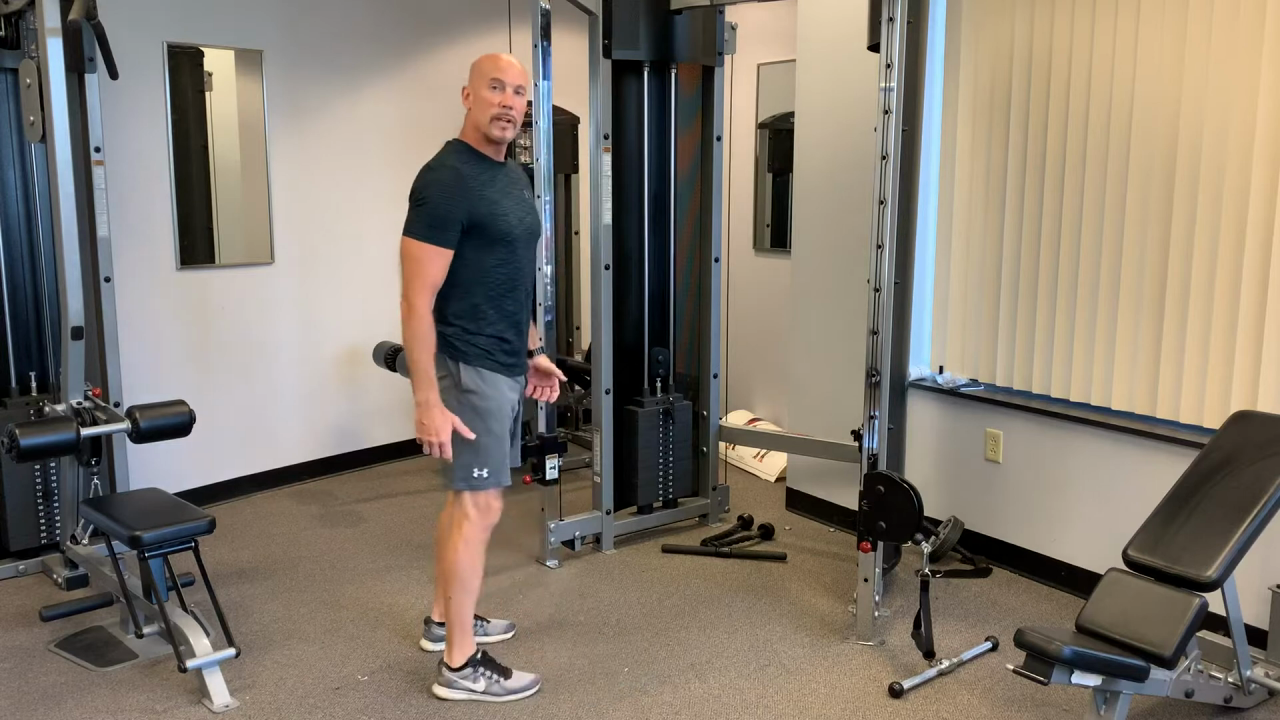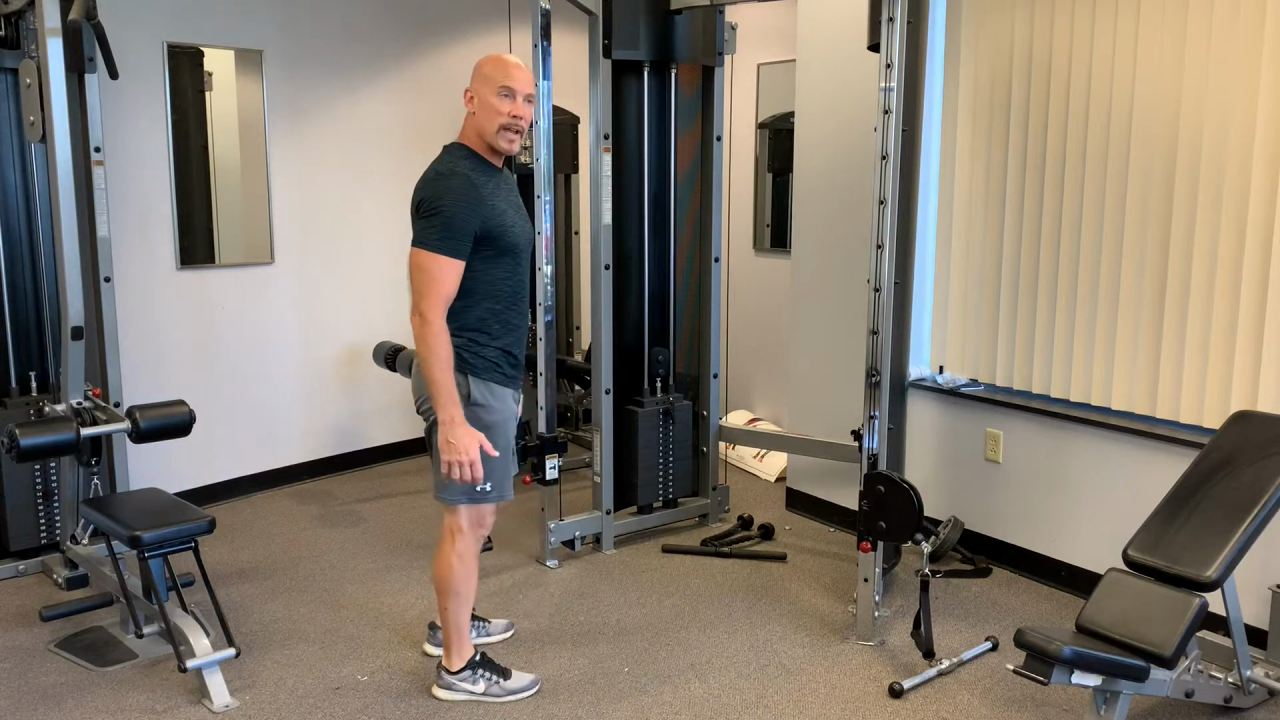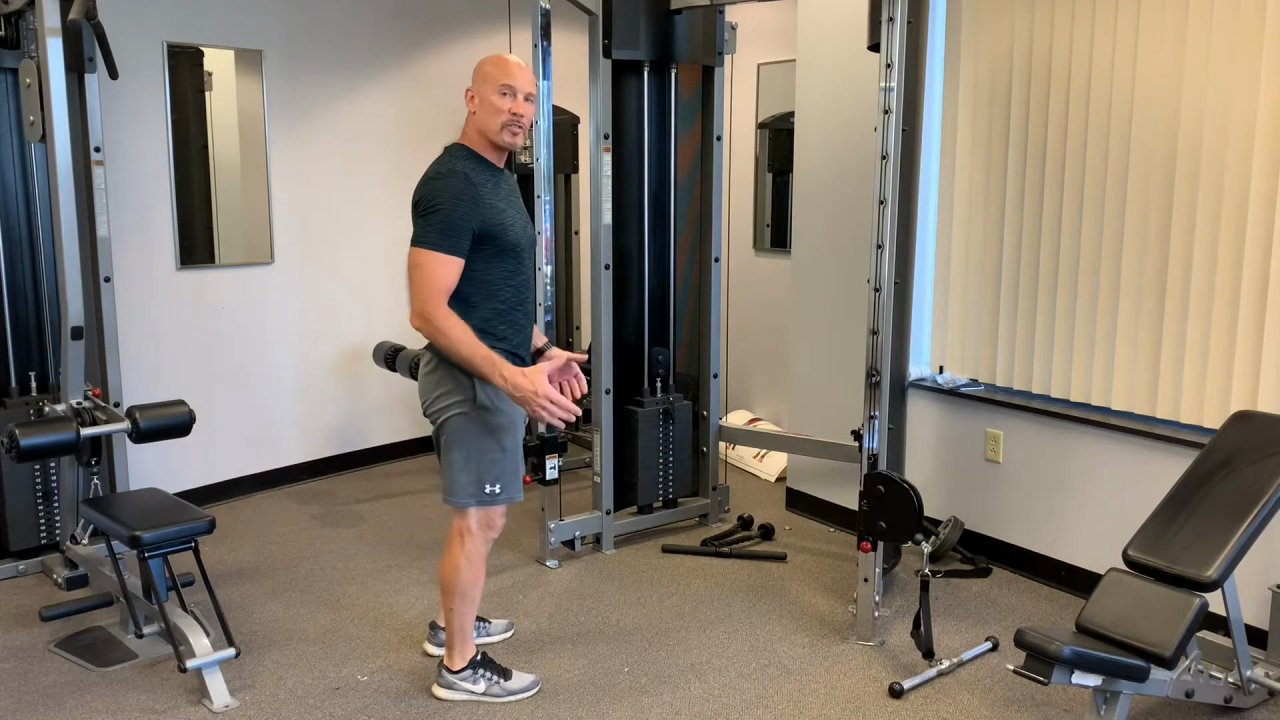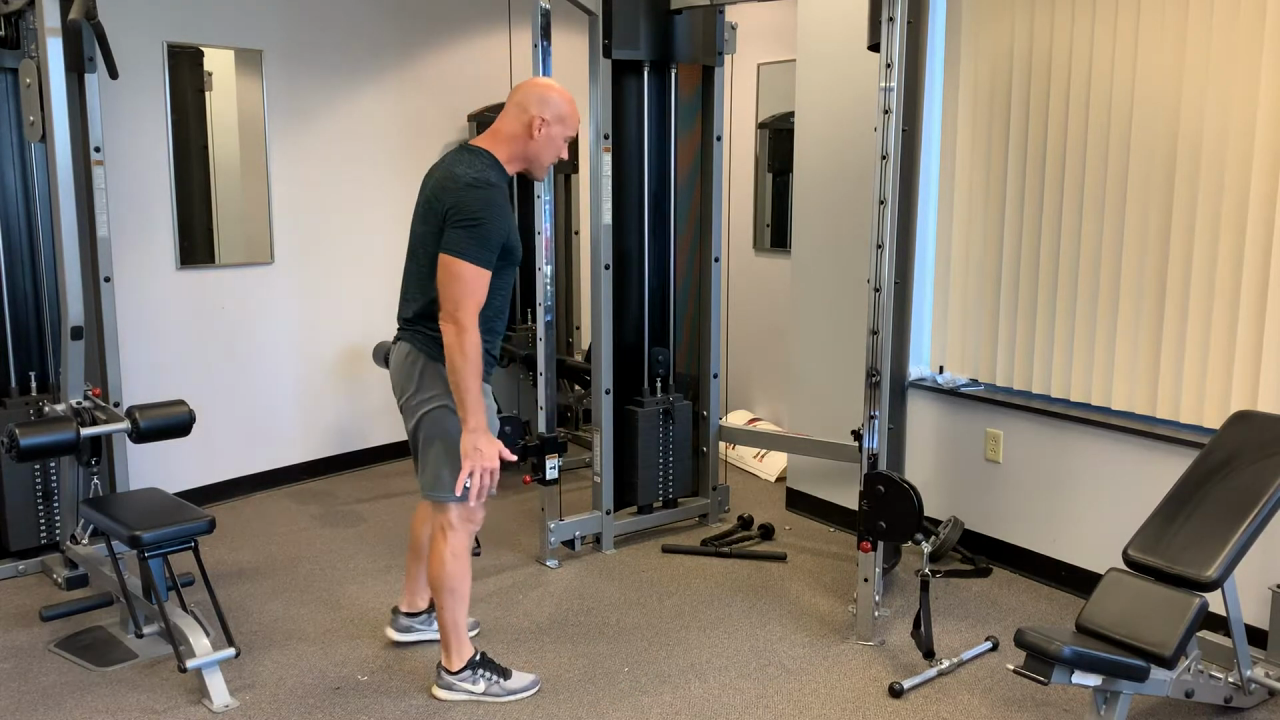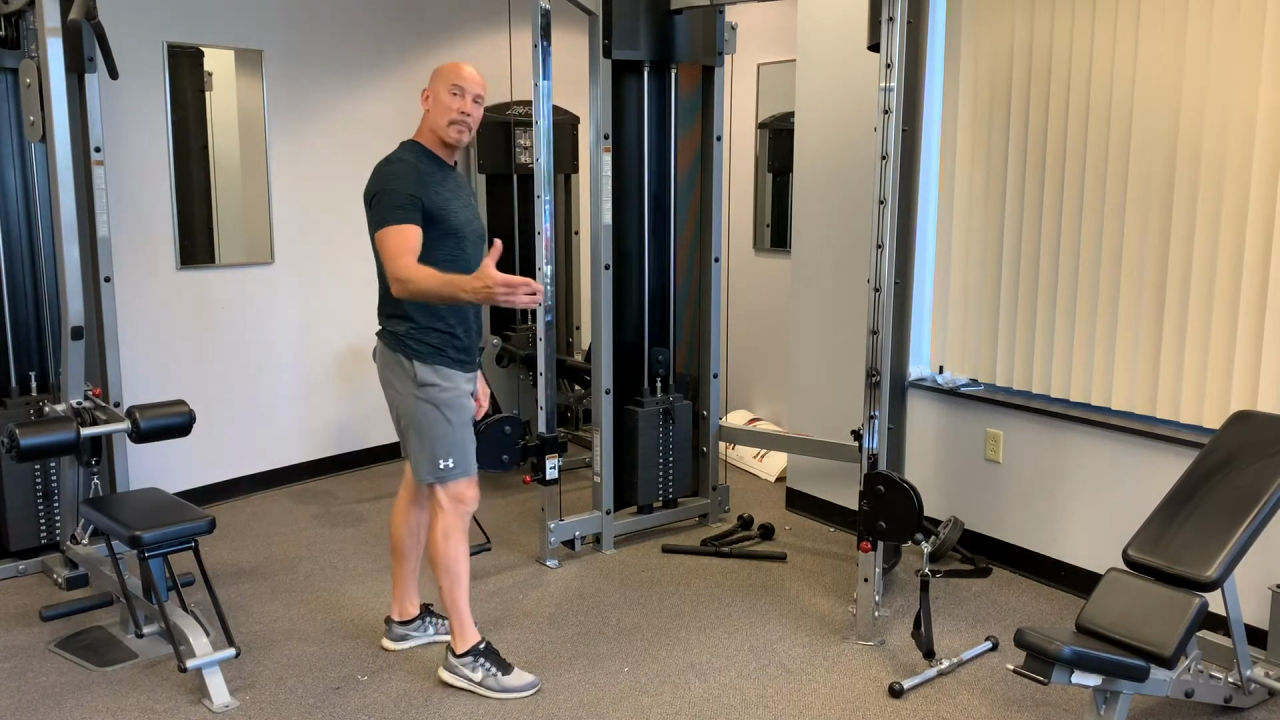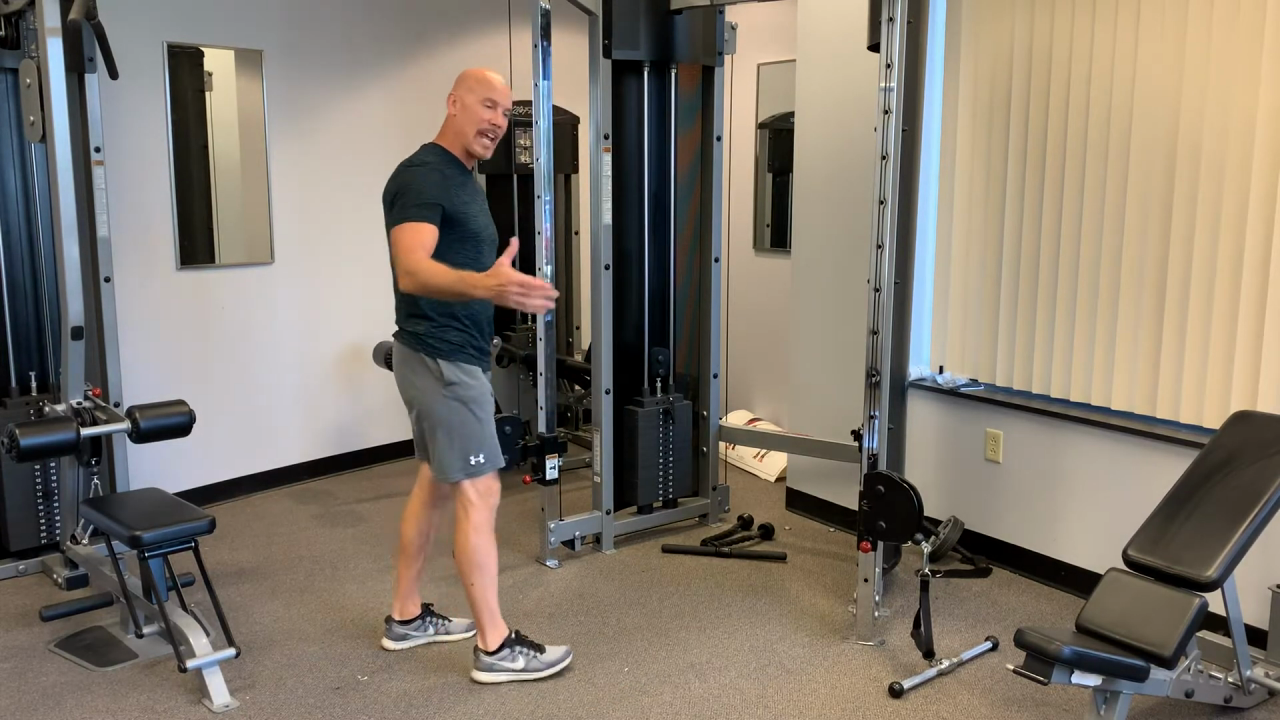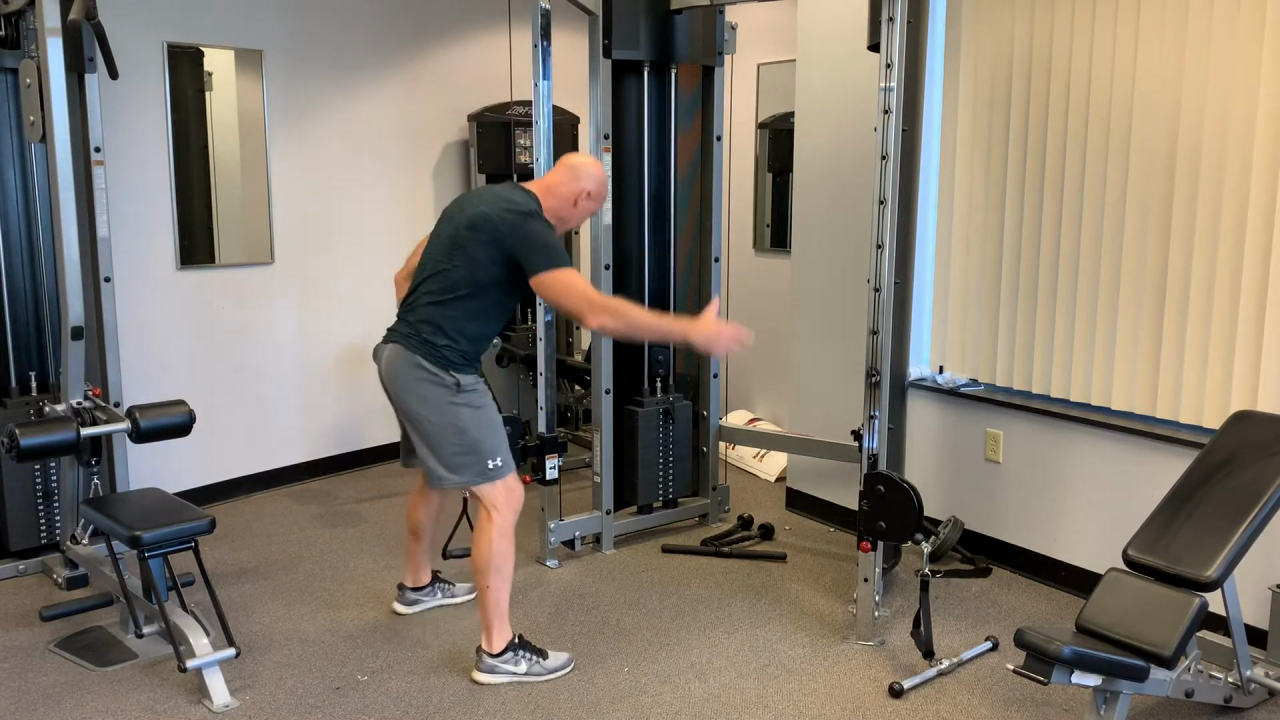
dt=0.7s
person 1, frame 1
left shoulder: (513, 177)
right shoulder: (446, 180)
right elbow: (418, 301)
left wrist: (533, 351)
right wrist: (428, 401)
left hip: (501, 364)
right hip: (470, 369)
left knee: (467, 494)
right knee: (480, 508)
left ankle: (444, 618)
right ankle: (460, 663)
person 1, frame 2
left shoulder: (496, 178)
right shoulder: (452, 186)
right elbow: (429, 316)
right wrist: (452, 420)
left hip: (493, 376)
right hip: (469, 381)
left knee: (484, 506)
right knee: (470, 518)
left ankle: (452, 622)
right ankle: (460, 667)
person 1, frame 3
left shoulder: (498, 178)
right shoulder: (452, 185)
right elbow: (428, 310)
left wrist: (542, 349)
right wrist: (512, 378)
left hip: (496, 373)
right hip: (474, 380)
left knee: (476, 512)
right knee: (480, 520)
left ankle: (450, 623)
right ankle: (460, 666)
person 1, frame 4
left shoulder: (459, 167)
right shoulder: (482, 197)
right elbow: (459, 322)
right wrist: (475, 429)
left hip: (419, 356)
right hip: (441, 369)
left knee: (440, 494)
right knee: (461, 513)
left ankle: (414, 610)
right ankle: (459, 666)
person 1, frame 5
left shoulder: (455, 181)
right shoulder: (399, 174)
right elbow: (402, 277)
left wrist: (474, 368)
right wrist: (474, 287)
left hip: (447, 360)
right hip: (421, 362)
left knee: (421, 486)
right knee: (456, 497)
left ankle: (406, 616)
right ankle: (465, 650)
person 1, frame 6
left shoulder: (462, 181)
right shoulder: (421, 176)
right elbow: (412, 271)
right wrist: (490, 283)
left hip: (449, 356)
right hip: (441, 359)
left knee: (436, 485)
right knee: (478, 493)
left ankle: (406, 616)
right ankle: (495, 646)
person 1, frame 7
left shoulder: (483, 201)
right shoulder: (525, 226)
left elbow: (405, 278)
right elbow: (595, 313)
right wrist: (688, 330)
left hip: (403, 355)
right hip: (437, 371)
left knee: (438, 476)
right knee: (501, 498)
left ankle: (417, 584)
right ankle: (498, 648)
